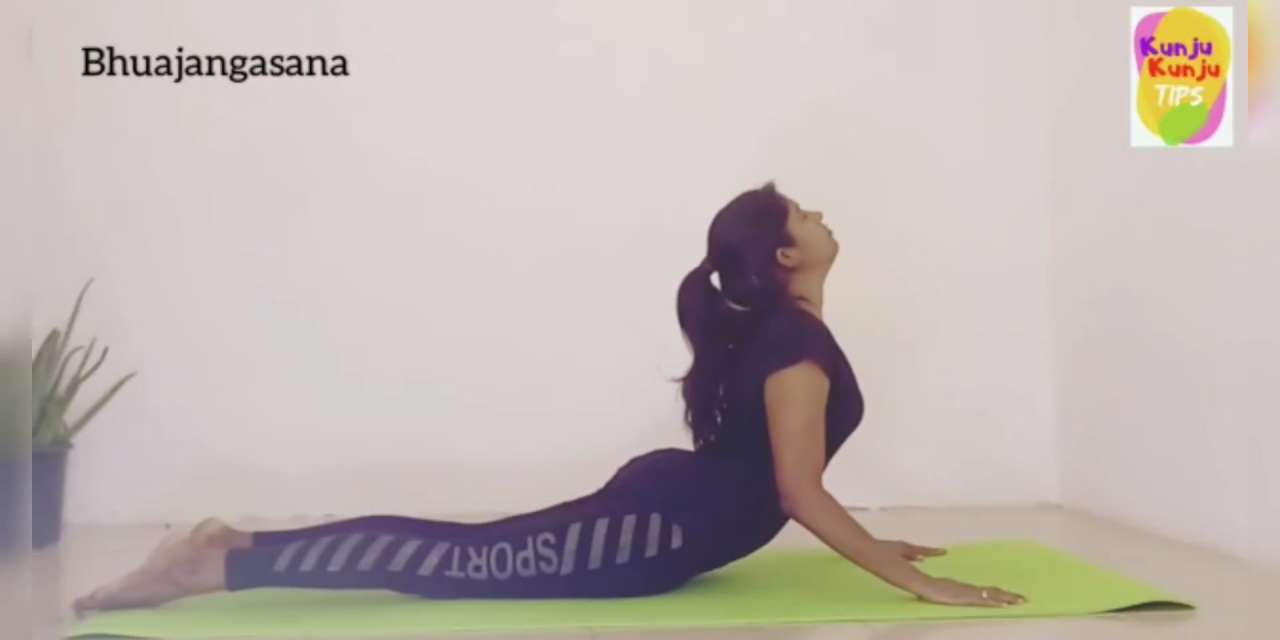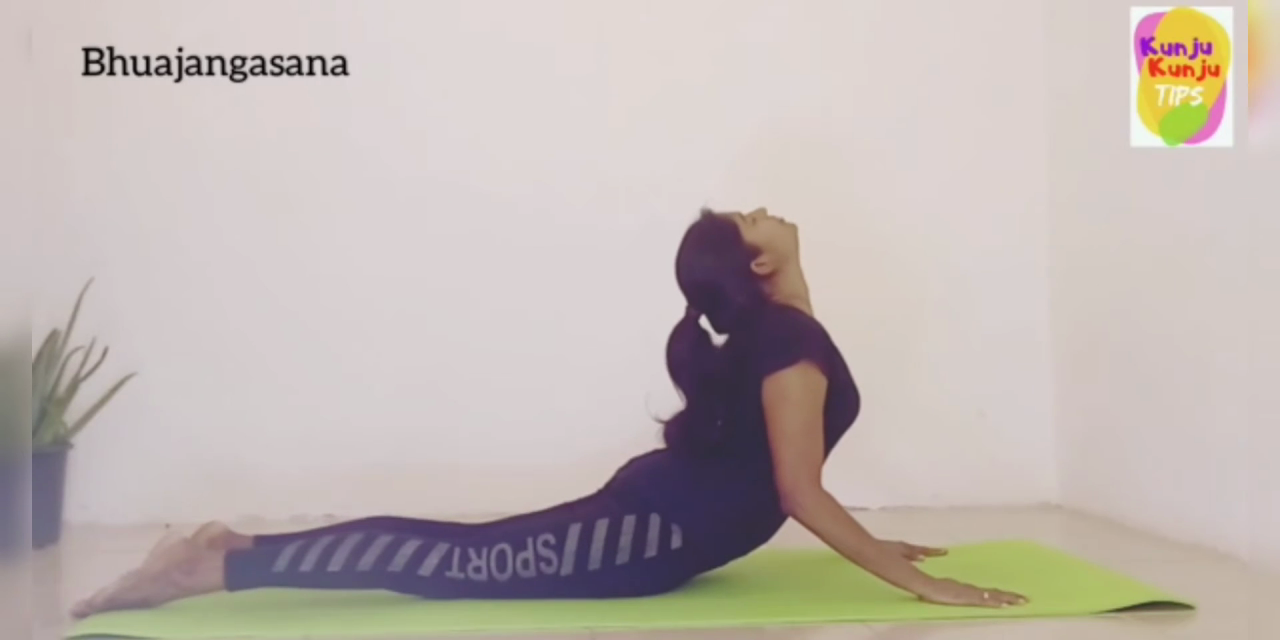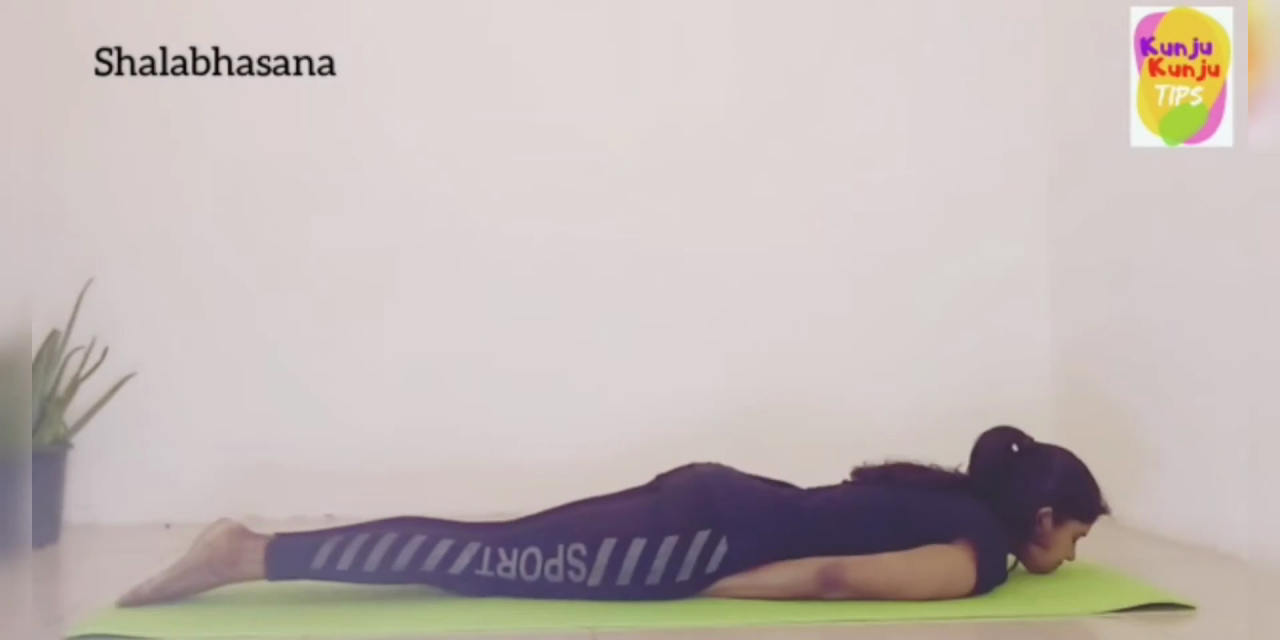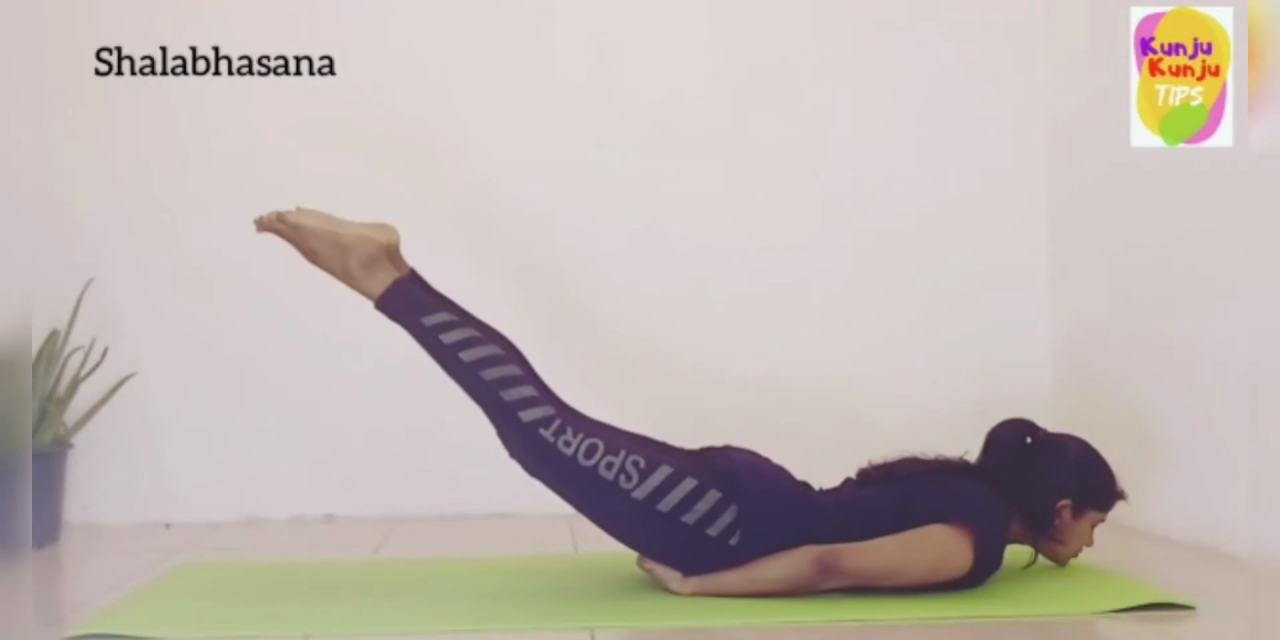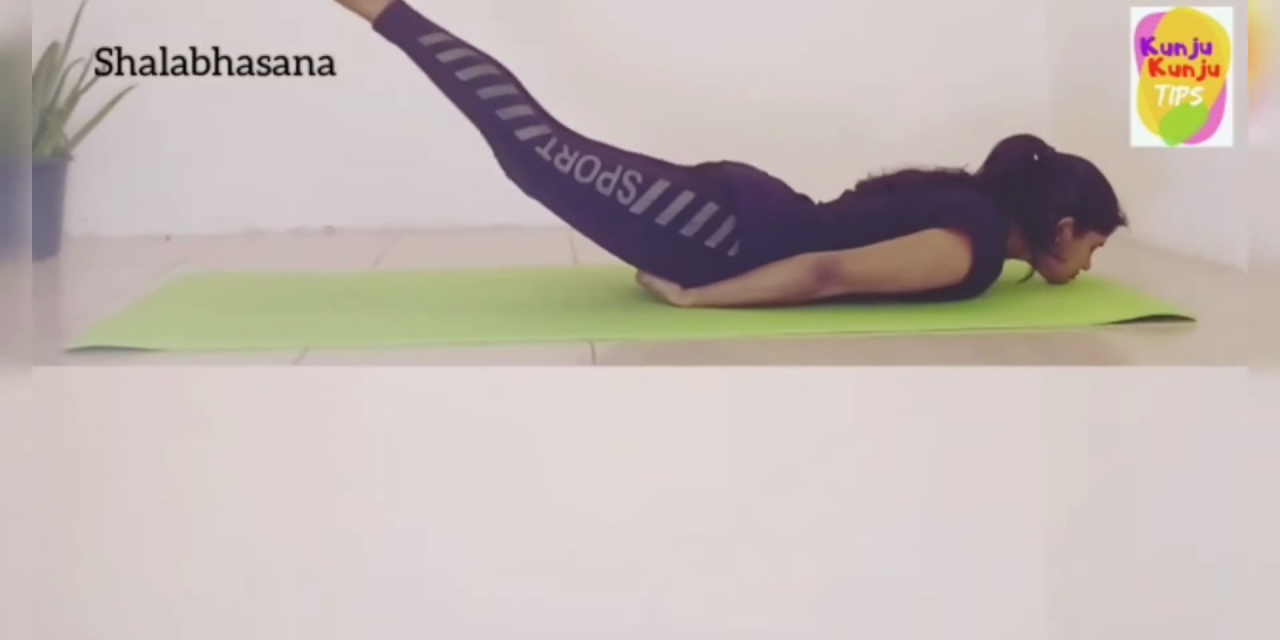
dt=1s
person 1, frame 1
left shoulder: (773, 329)
right shoulder: (797, 343)
left elbow: (785, 474)
right elbow: (801, 494)
left wrist: (872, 544)
right wrist: (912, 581)
left hip: (661, 499)
right hip: (663, 527)
left knee: (465, 546)
right knee: (463, 567)
left ankle: (240, 542)
right ankle: (215, 569)
person 1, frame 2
left shoulder: (770, 332)
right shoulder: (791, 341)
left elbow: (779, 476)
right elbow: (801, 494)
left wrist: (873, 545)
right wrist: (917, 581)
left hip: (657, 505)
right hip: (659, 531)
left knee: (459, 552)
right knee: (456, 566)
left ankle: (234, 548)
right ankle: (210, 569)
person 1, frame 3
left shoulder: (963, 493)
right shoulder: (978, 555)
right elbow: (840, 570)
right wrist: (722, 591)
left hip: (710, 504)
right hip: (707, 537)
left knee: (487, 547)
right knee: (491, 563)
left ankle: (262, 546)
right ankle: (250, 557)
person 1, frame 4
left shoulder: (971, 489)
right shoulder: (974, 544)
right elbow: (828, 568)
right wrist: (693, 584)
left hip: (739, 493)
right hip: (729, 523)
left knee: (549, 426)
right knee: (539, 426)
left ankle: (388, 275)
right ankle: (384, 279)
person 1, frame 5
left shoulder: (964, 203)
right shoulder: (972, 251)
right elbow: (832, 273)
right wrist: (700, 295)
left hip: (745, 218)
right hip: (736, 237)
left knee: (558, 158)
right knee: (548, 158)
